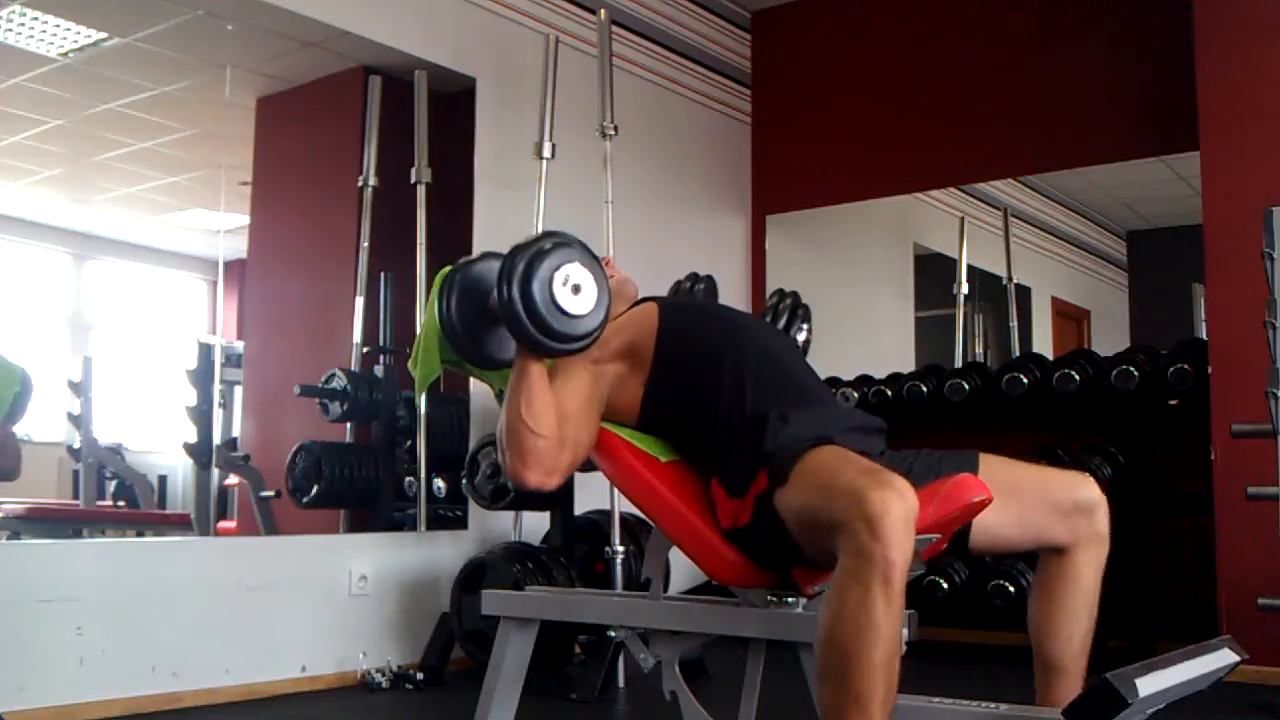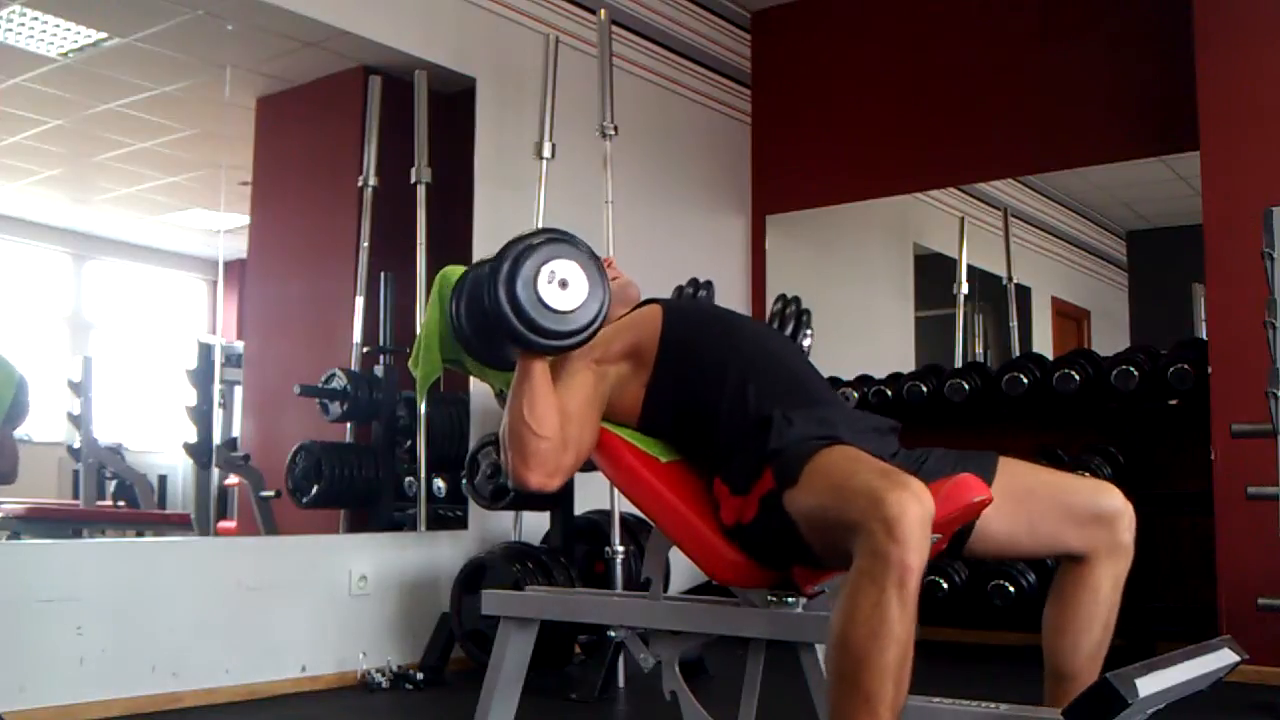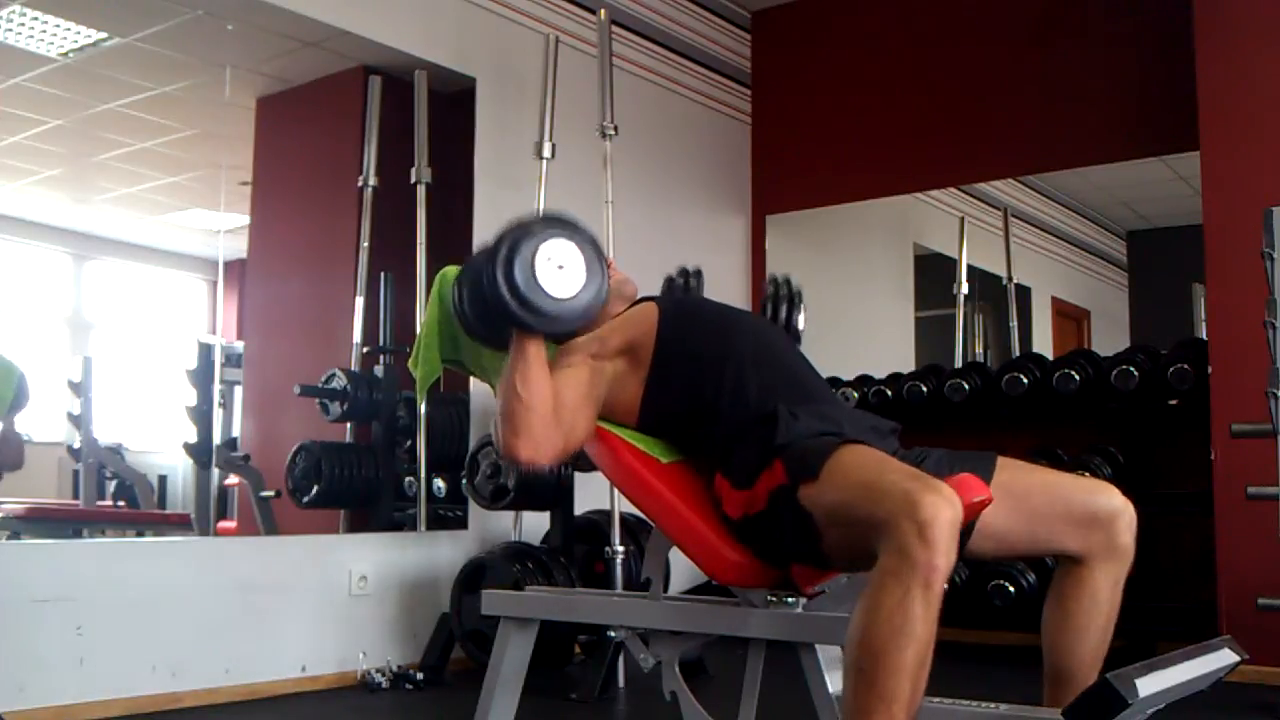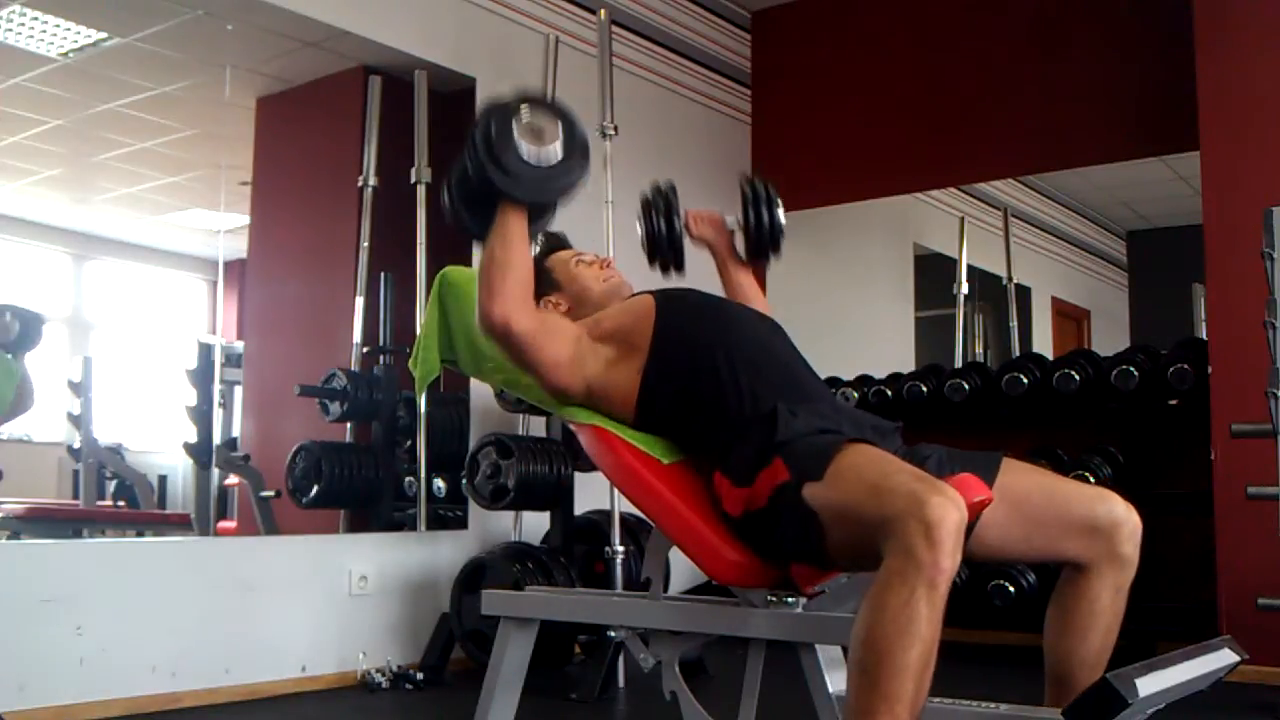
dt=0.3s
person 1, frame 1
left shoulder: (666, 328)
right shoulder: (594, 351)
right elbow: (536, 467)
left wrist: (769, 348)
right wrist: (530, 339)
left hip: (857, 448)
right hip: (775, 455)
left knee: (1083, 507)
right knee: (880, 513)
person 1, frame 2
left shoulder: (671, 330)
right shoulder: (595, 354)
right elbow: (537, 468)
left wrist: (773, 356)
right wrist: (534, 343)
left hip: (865, 443)
right hip: (780, 454)
left knee: (1106, 519)
right knee: (895, 516)
person 1, frame 3
left shoulder: (670, 330)
right shoulder: (589, 355)
right elbow: (528, 441)
left wrist: (749, 328)
left hip: (859, 440)
right hip: (779, 457)
left knee: (1107, 518)
right knee: (926, 519)
person 1, frame 4
left shoulder: (667, 333)
right shoulder: (584, 344)
left elbow: (751, 330)
right elbow: (505, 313)
left wrist: (726, 252)
right wrist: (515, 201)
left hip: (857, 433)
right hip: (779, 454)
left knee: (1112, 526)
right knee: (931, 520)
